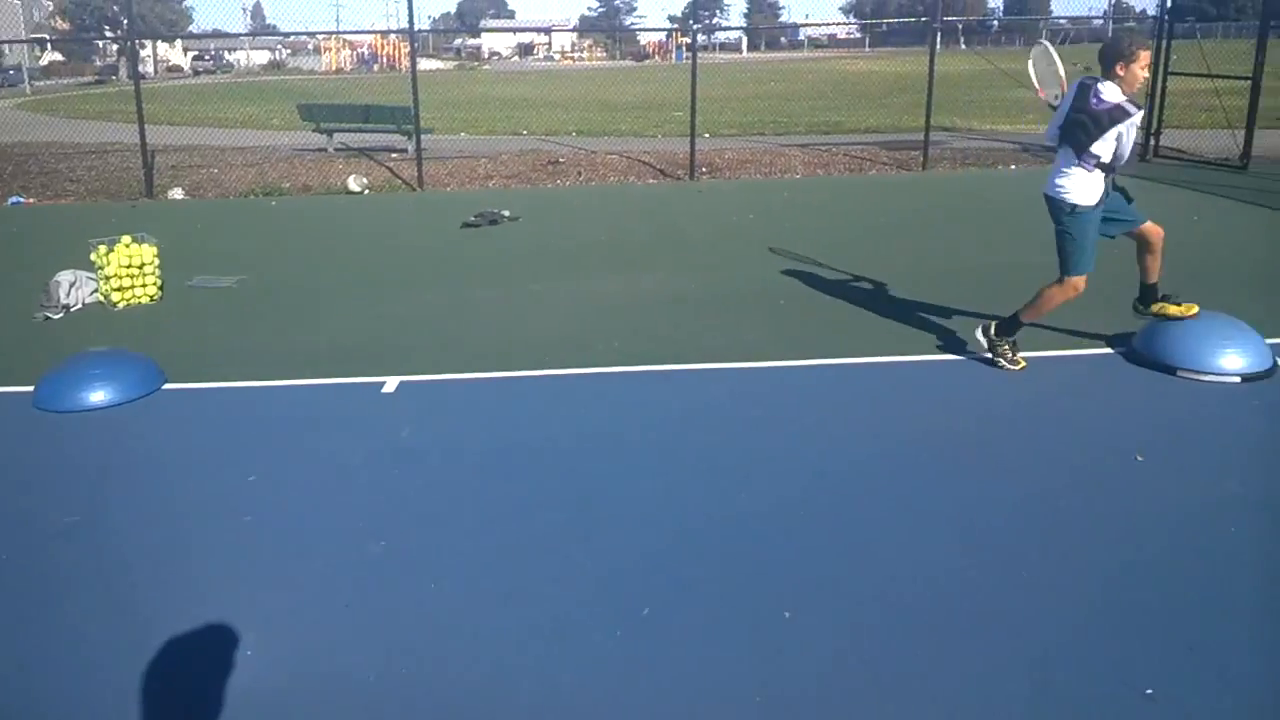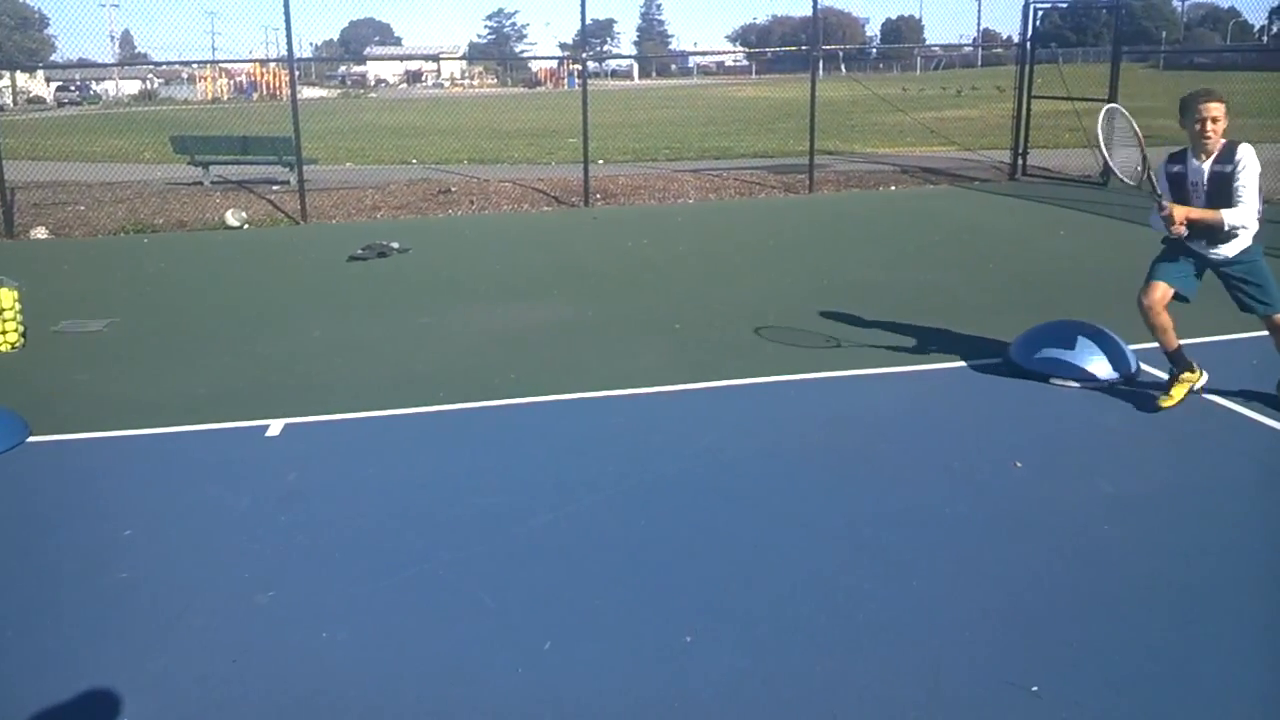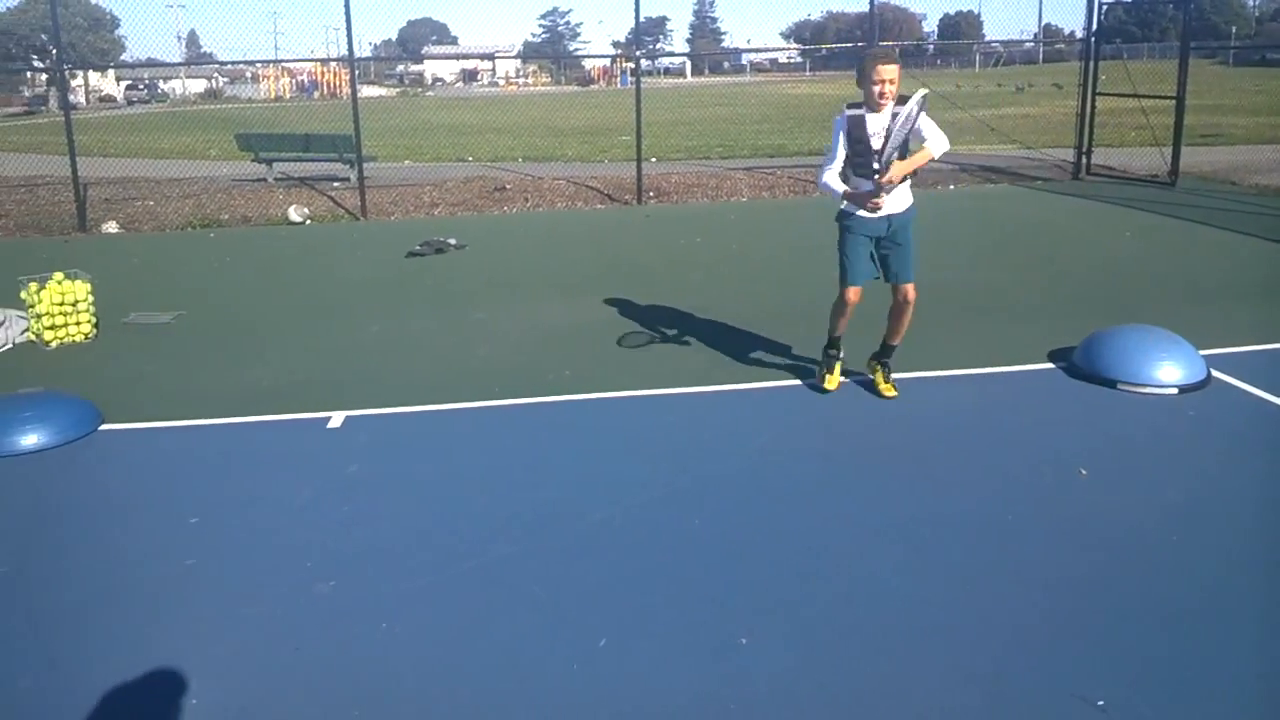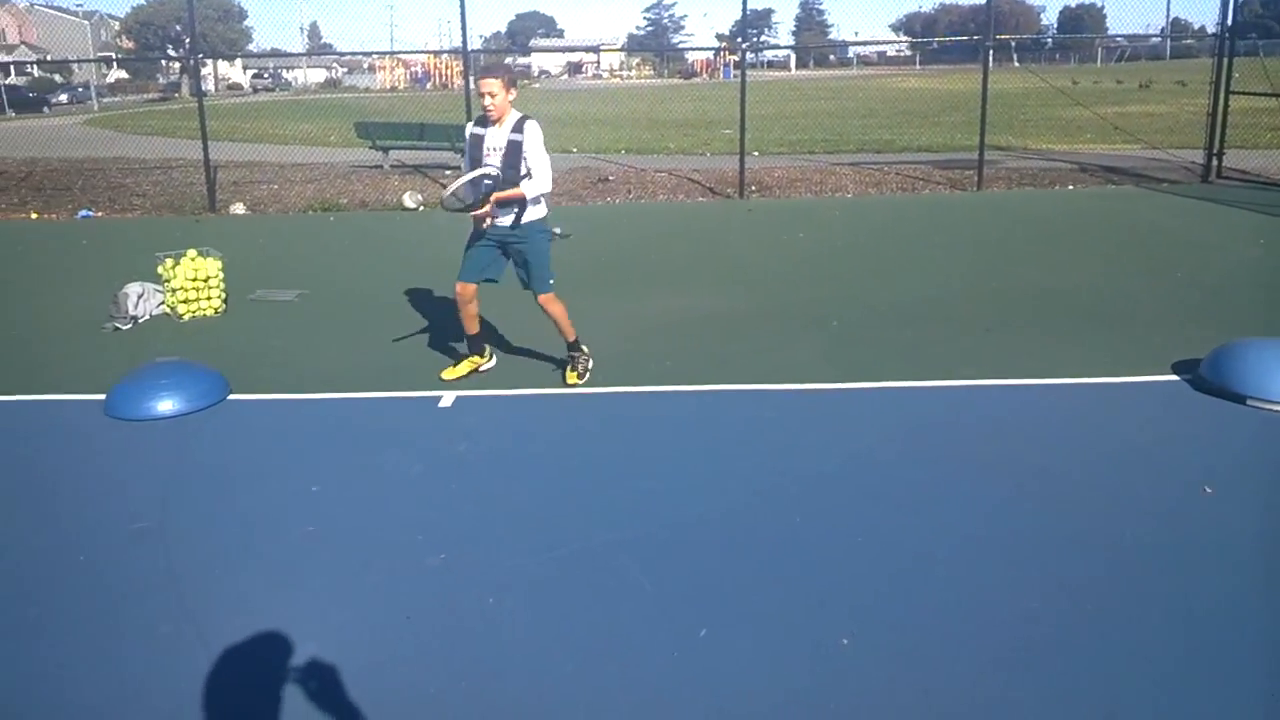
dt=1s
person 1, frame 1
left shoulder: (1082, 87)
right shoulder: (1129, 115)
left elbow: (1053, 134)
right elbow: (1119, 156)
left hip: (1093, 192)
right hip: (1075, 199)
left knee: (1153, 235)
right knee: (1073, 283)
left ankle: (1149, 300)
right ankle: (1000, 333)
person 1, frame 2
left shoulder: (1242, 156)
right shoulder: (1172, 165)
left elbow: (1244, 215)
right elbow: (1161, 218)
left wrist: (1189, 213)
right wrist: (1171, 223)
left hip: (1237, 250)
right hip: (1188, 246)
right knee: (1149, 301)
right ankle: (1184, 369)
person 1, frame 3
right shoulder: (847, 119)
left elbow: (939, 142)
right elbow: (828, 175)
left wrist: (904, 168)
right wrist: (852, 197)
left hip: (897, 216)
right hip: (858, 217)
left knee: (906, 296)
right knee: (850, 295)
left ankle: (882, 361)
right ankle: (832, 352)
person 1, frame 4
left shoulder: (527, 129)
right shoulder: (474, 129)
left elbow: (542, 183)
left wrist: (498, 197)
right wrist: (475, 204)
left hip: (527, 225)
right hip: (489, 225)
left knee: (543, 297)
right knee: (464, 291)
left ankle: (577, 353)
right ankle: (478, 353)
